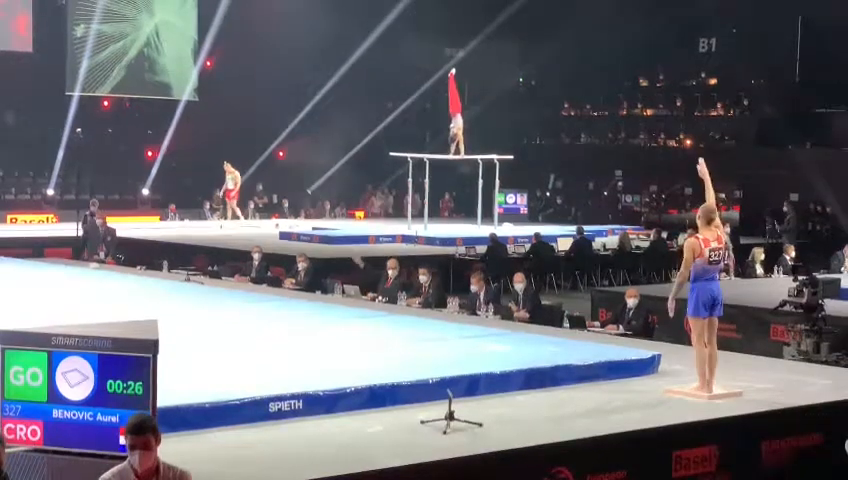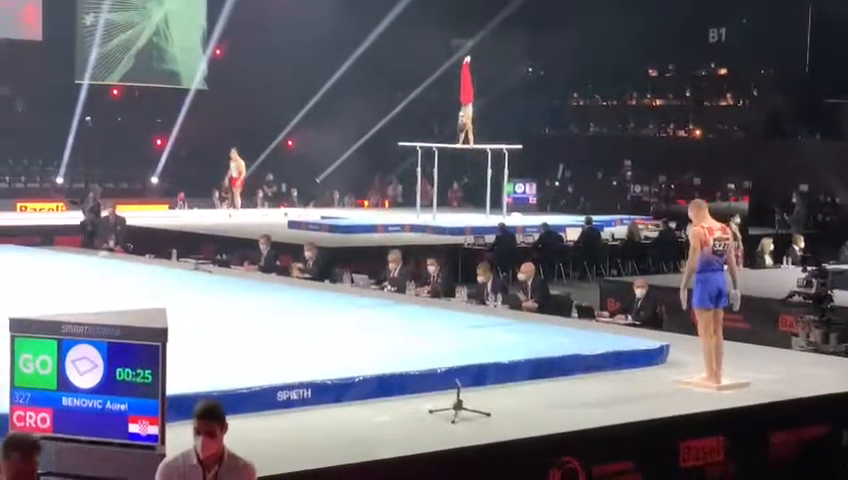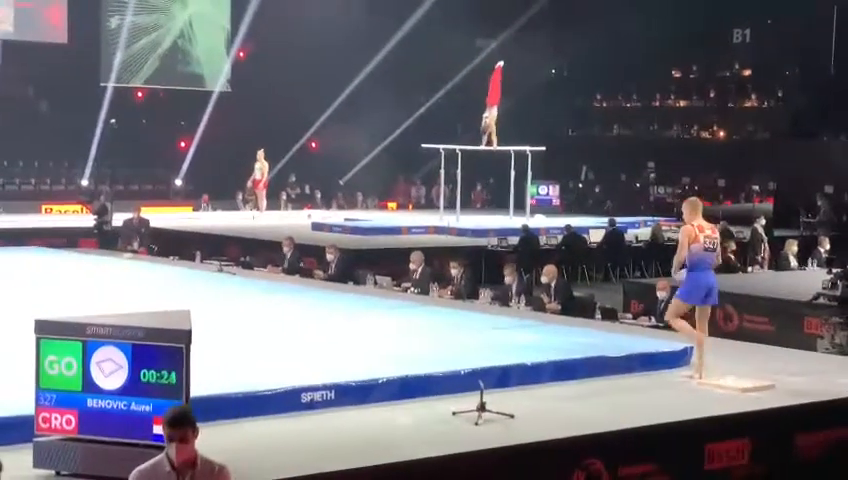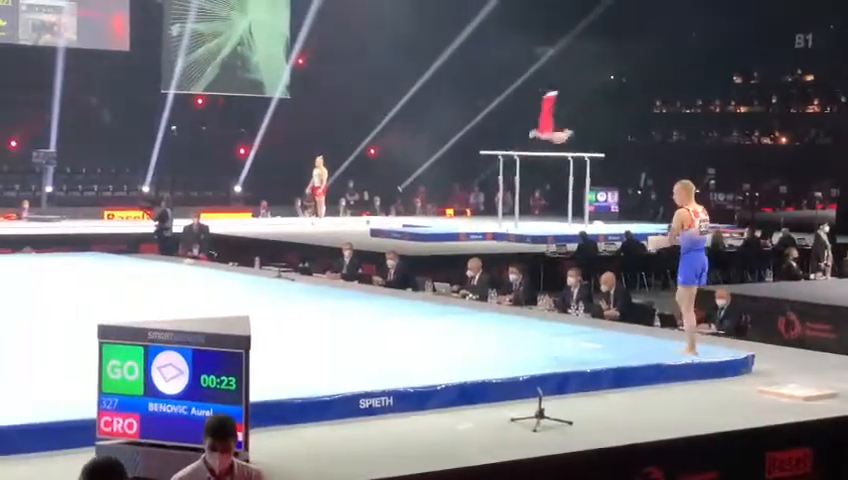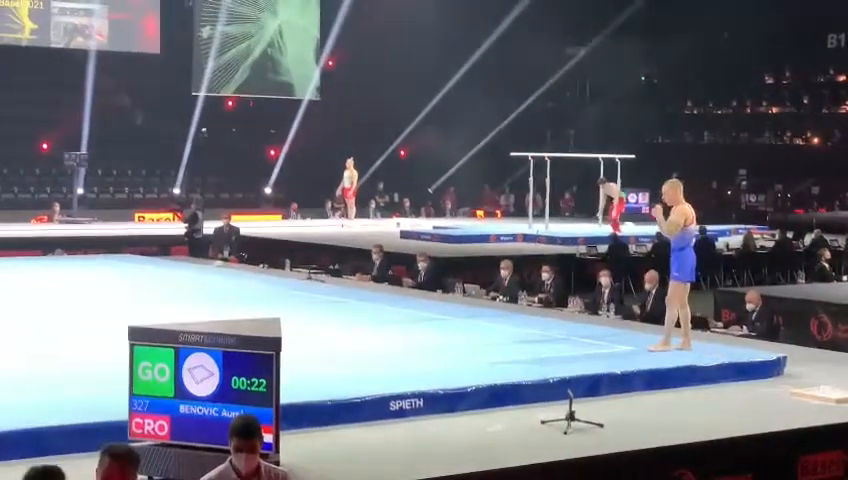
dt=1s
person 1, frame 1
left shoulder: (693, 242)
right shoulder: (720, 234)
left elbow: (684, 274)
right elbow: (712, 204)
left wrist: (672, 296)
right wrist: (706, 176)
left hip: (699, 290)
right hip: (716, 288)
left knee: (698, 341)
right knee: (711, 341)
left ankle: (702, 385)
right ankle: (710, 383)
person 1, frame 2
left shoulder: (697, 231)
right shoulder: (726, 230)
left elbow: (692, 263)
right elbow: (731, 262)
left wrist: (683, 286)
right wrist: (735, 287)
left hip: (705, 280)
right hip: (720, 279)
left knee: (705, 332)
right knee: (717, 331)
left ankle: (710, 376)
right ankle: (718, 374)
person 1, frame 3
left shoulder: (687, 229)
right shoulder: (714, 230)
left elbow: (680, 256)
right elbow: (717, 259)
left wrist: (675, 271)
left hip: (695, 278)
right hip: (710, 278)
left knee: (671, 316)
right knee: (701, 327)
left ankle: (699, 341)
right ankle: (698, 370)
person 1, frame 4
left shoulder: (681, 213)
right shoulder: (703, 211)
left elbow: (670, 239)
right wrist: (677, 239)
left hip: (689, 259)
right hip: (702, 257)
left knee: (687, 306)
right knee: (682, 299)
left ankle: (691, 348)
right ankle: (691, 343)
person 1, frame 5
left shoulder: (683, 210)
right shoulder: (677, 210)
left elbow: (671, 233)
right elbow: (670, 231)
left wrist: (659, 217)
right wrist: (660, 218)
left hip: (682, 256)
right hip: (680, 255)
left knee: (671, 302)
right knee: (682, 303)
left ankle: (665, 342)
right ankle: (686, 341)
